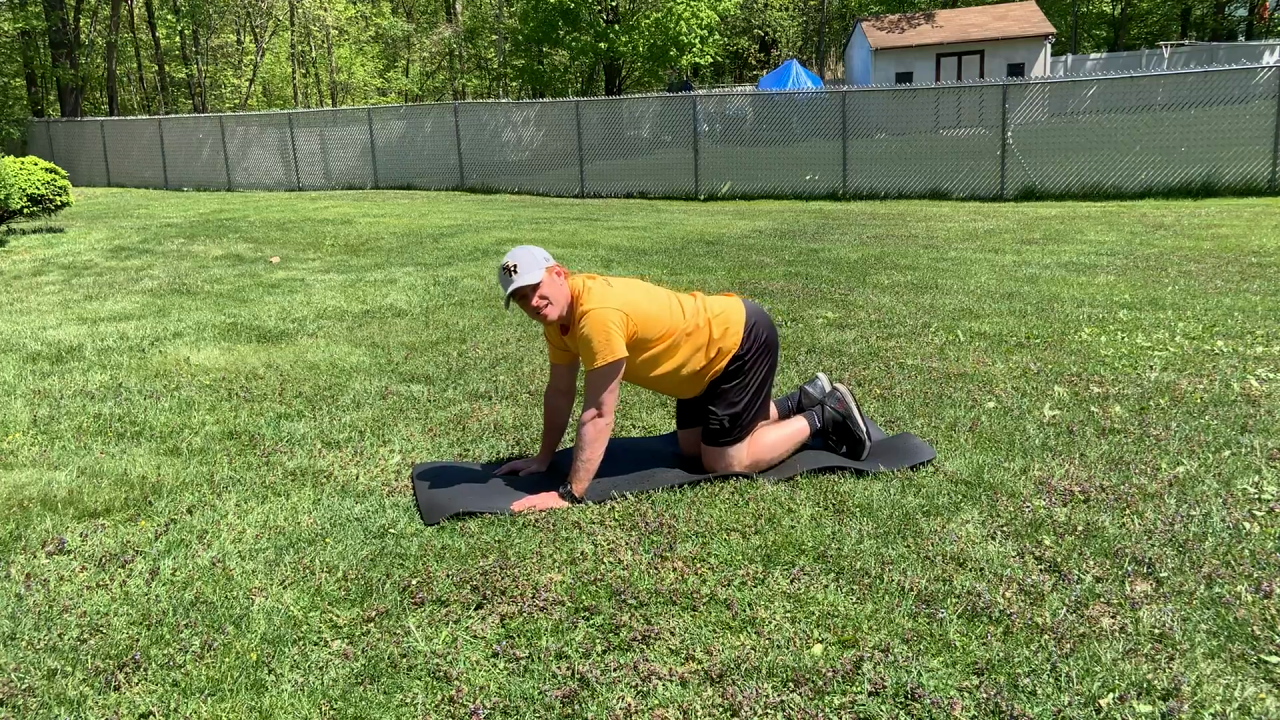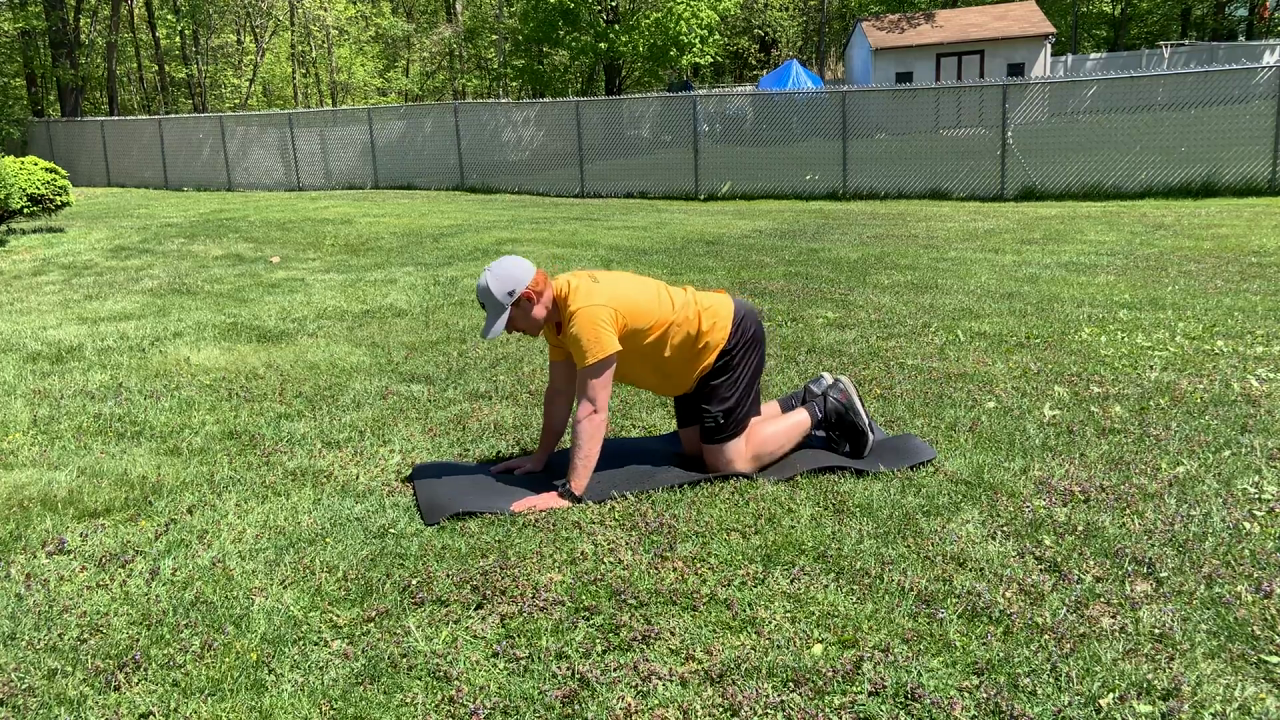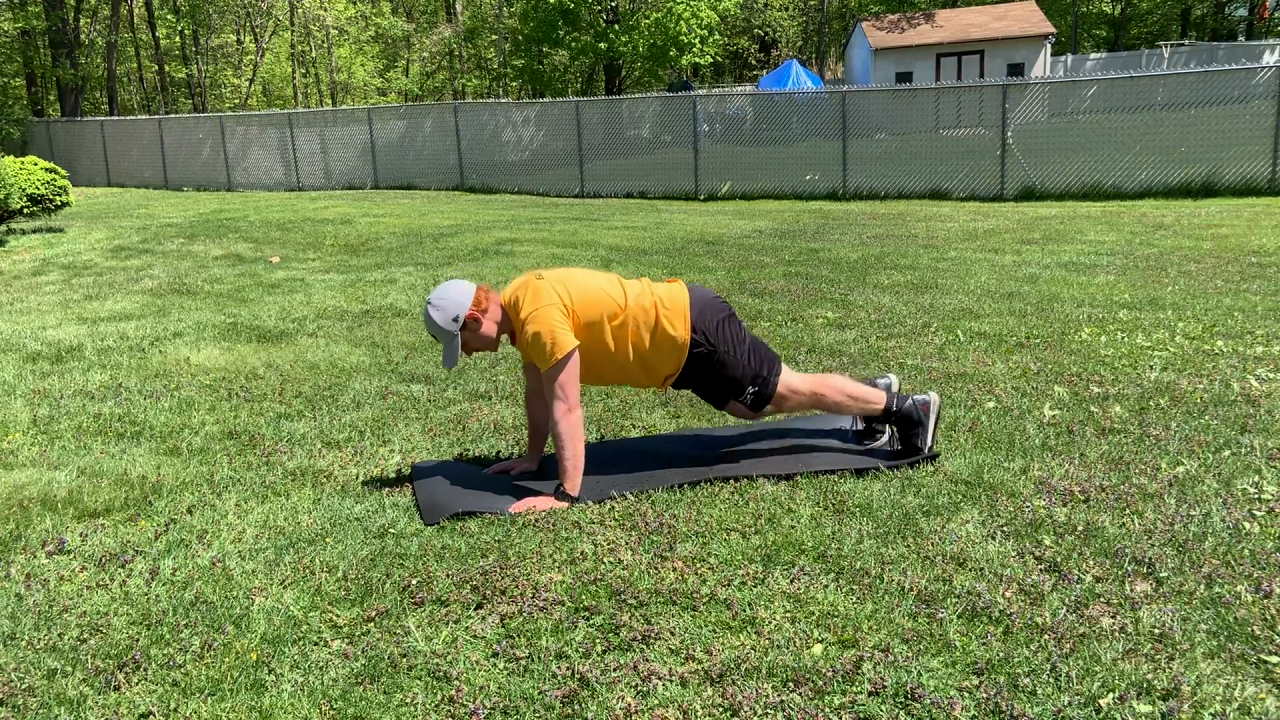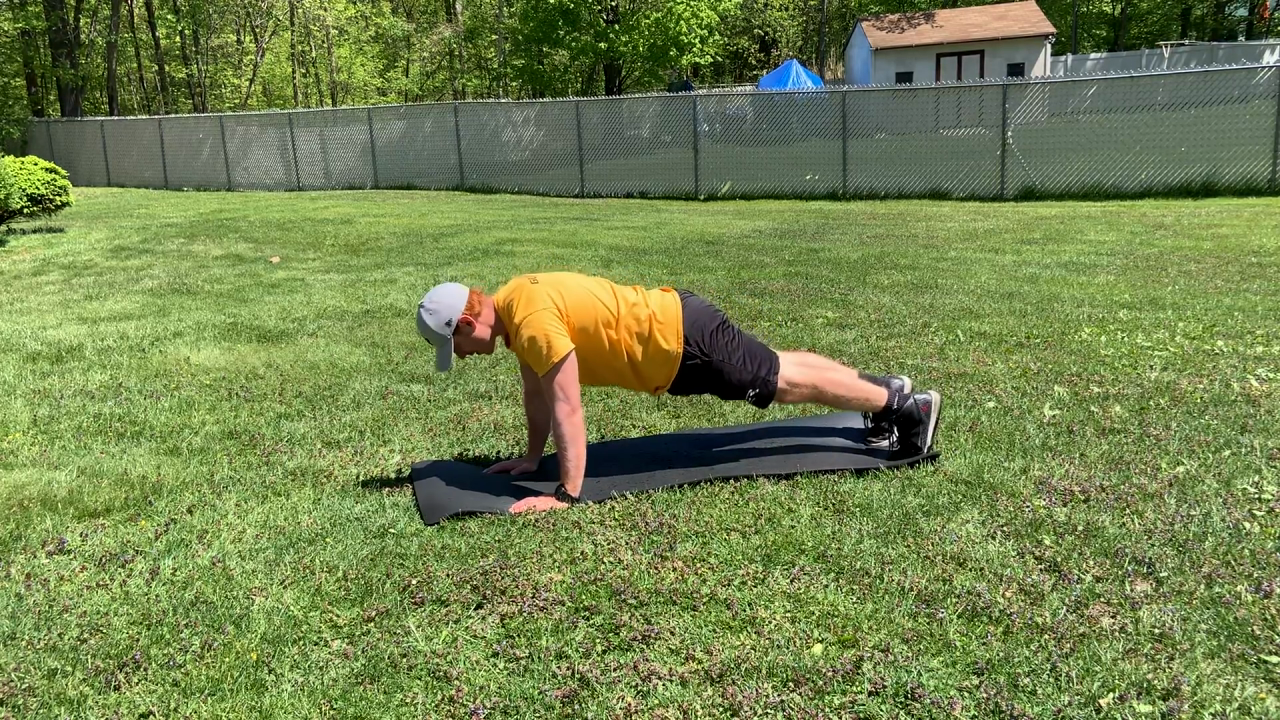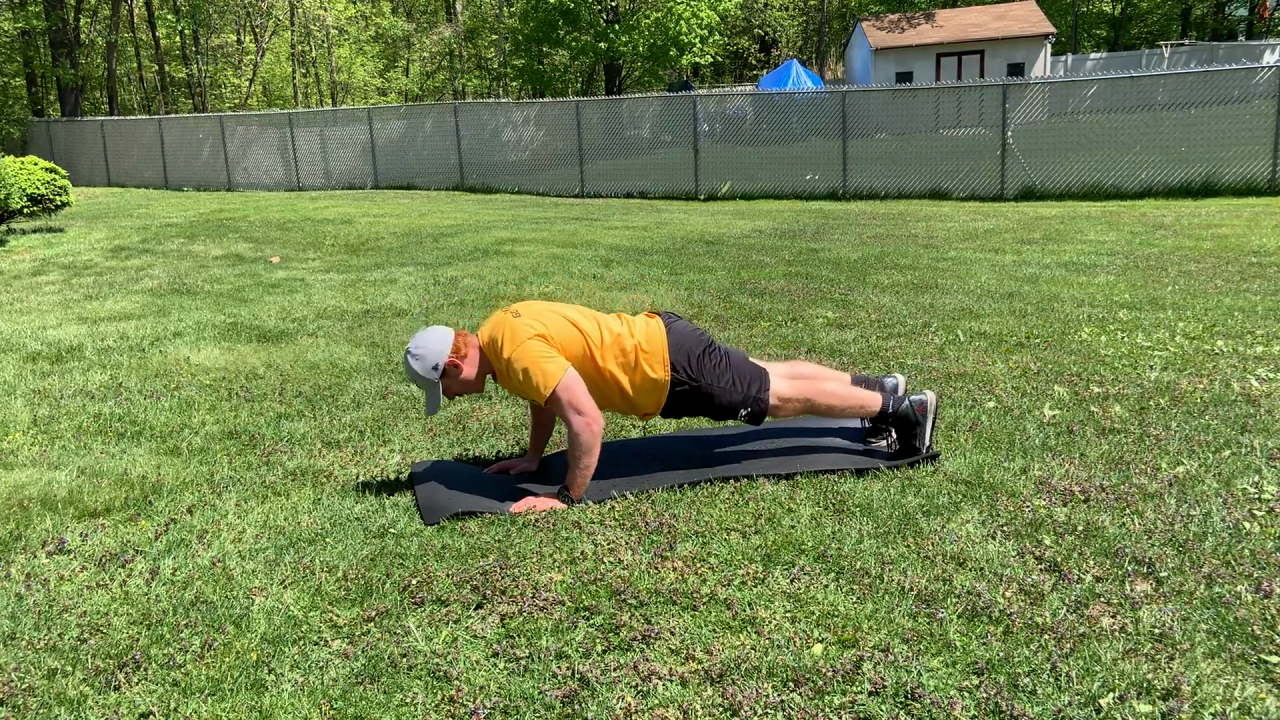
dt=1s
person 1, frame 1
left shoulder: (597, 315)
right shoulder: (557, 310)
left elbow: (598, 415)
right elbow: (559, 392)
left wrist: (569, 495)
right wrist: (543, 458)
left hip: (744, 340)
right hip: (713, 341)
left knee: (725, 462)
right knee: (693, 447)
left ankle: (824, 416)
right ankle: (804, 399)
person 1, frame 2
left shoulder: (586, 314)
right shoulder: (555, 305)
left elbow: (592, 411)
right elbow: (559, 391)
left wrist: (570, 493)
right wrist: (541, 456)
left hip: (730, 337)
right hip: (701, 341)
left knee: (729, 460)
right knee: (696, 445)
left ankle: (824, 406)
right ankle: (809, 398)
person 1, frame 3
left shoulder: (538, 317)
right shoulder: (518, 302)
left elbow: (565, 408)
right elbow: (536, 392)
left wrist: (567, 493)
right wrist: (531, 456)
left hip: (692, 330)
right hip: (678, 323)
left knee: (786, 390)
right knee: (749, 407)
left ankle: (906, 407)
right ankle: (875, 391)
person 1, frame 4
left shoulder: (530, 321)
right shoulder: (511, 302)
left elbow: (567, 409)
right elbow: (536, 386)
left wrist: (567, 494)
right wrist: (532, 456)
left hip: (684, 341)
right hip: (671, 322)
left knee: (787, 383)
right knee: (778, 368)
left ankle: (907, 406)
right ankle: (884, 386)
person 1, frame 5
left shoulder: (516, 355)
right shoulder: (499, 330)
left elbow: (587, 421)
right elbow: (547, 391)
left wrist: (567, 496)
right wrist: (532, 457)
left hip: (668, 367)
right hip: (657, 341)
left knee: (779, 398)
right knee: (767, 377)
left ankle: (903, 406)
right ankle: (877, 387)
